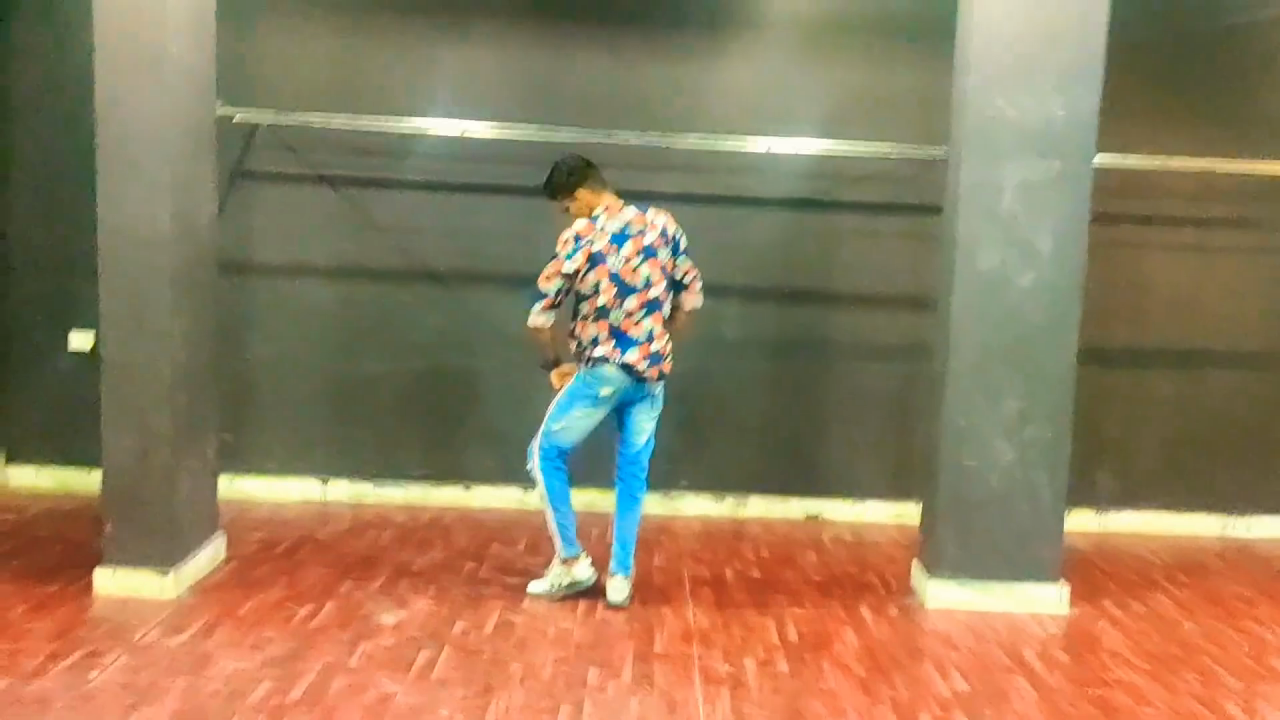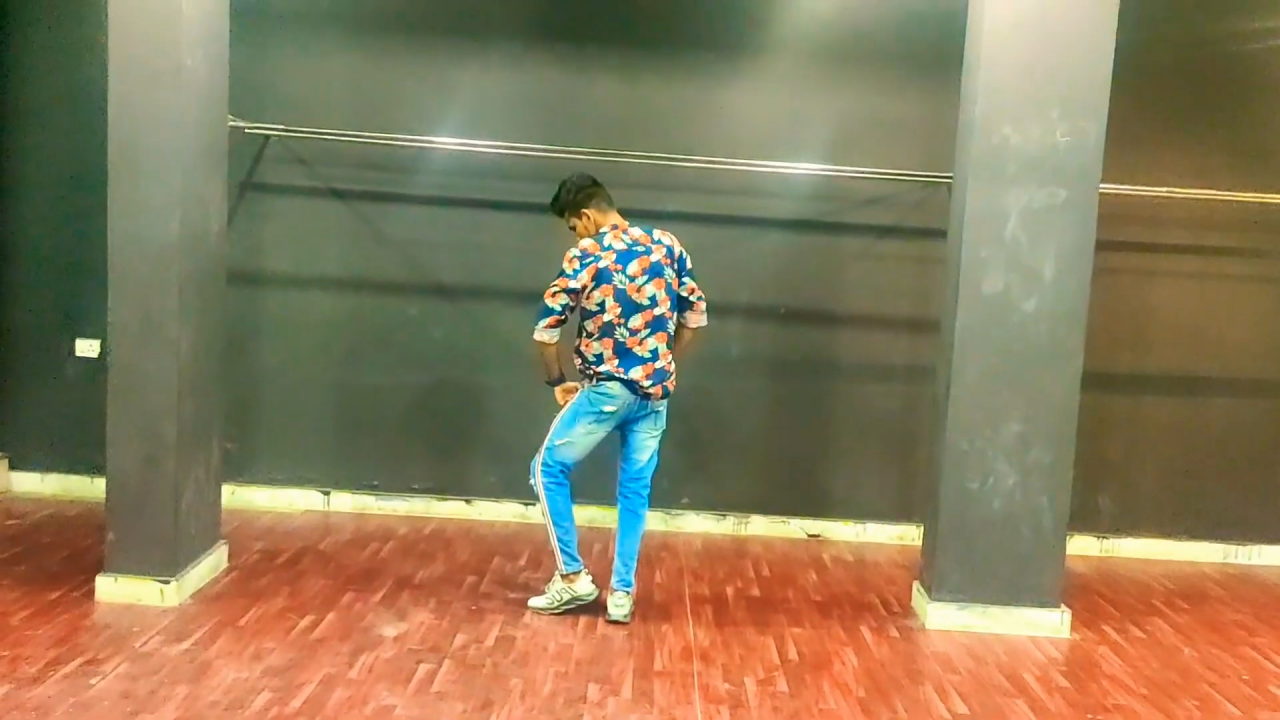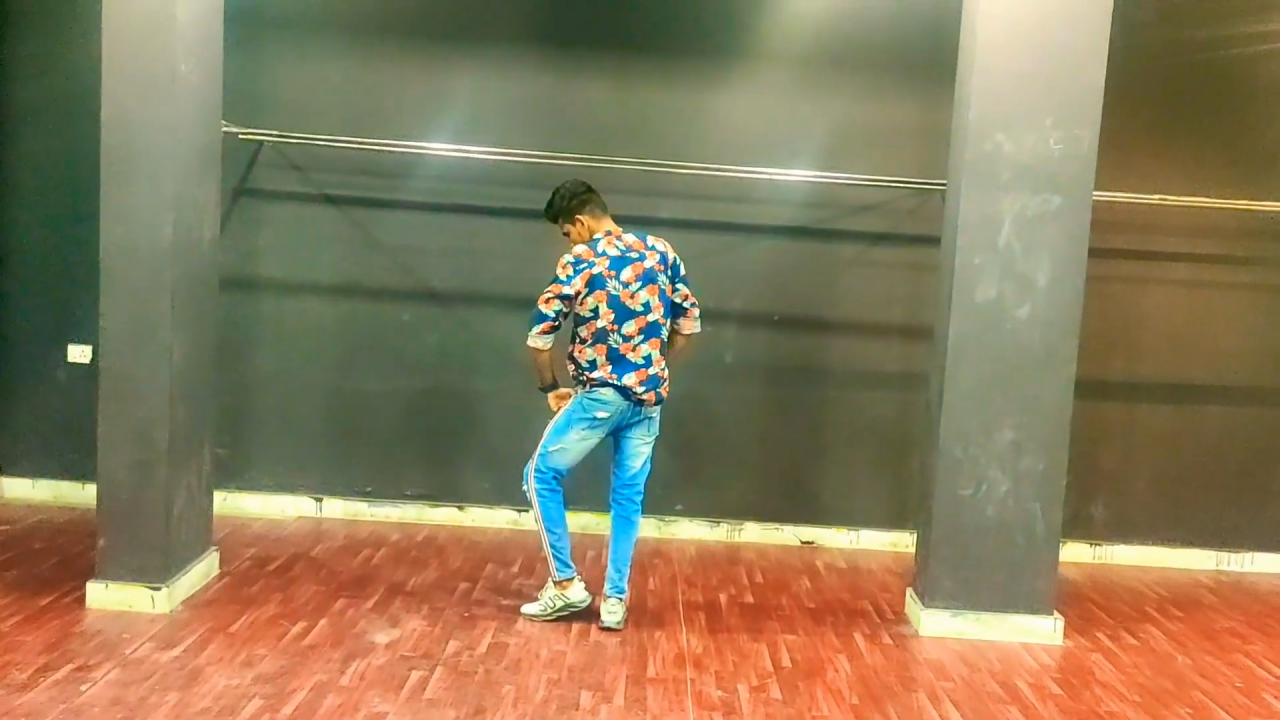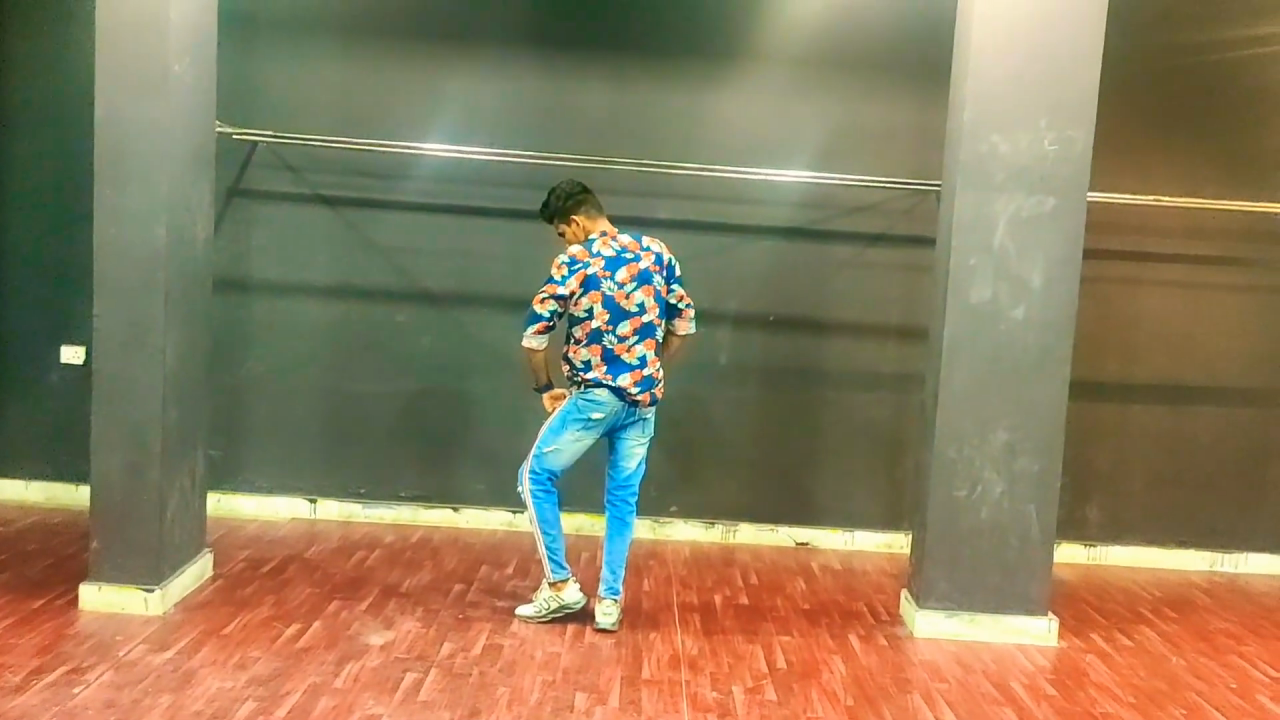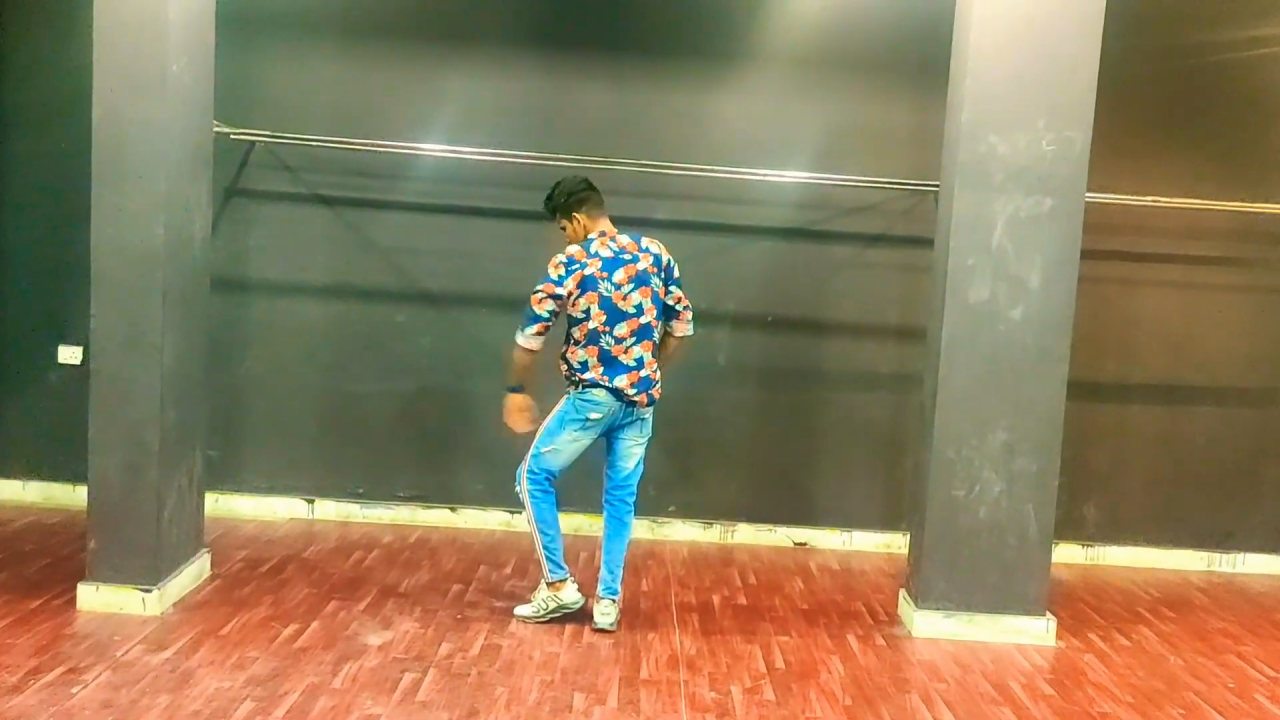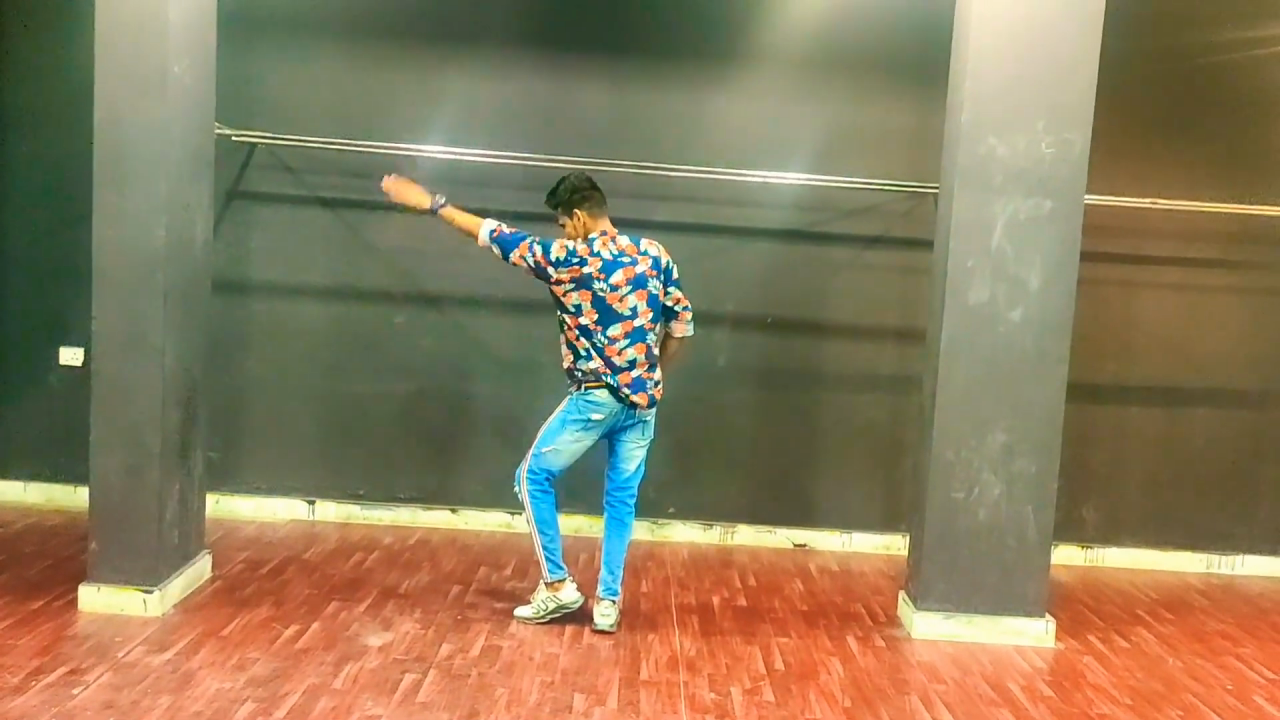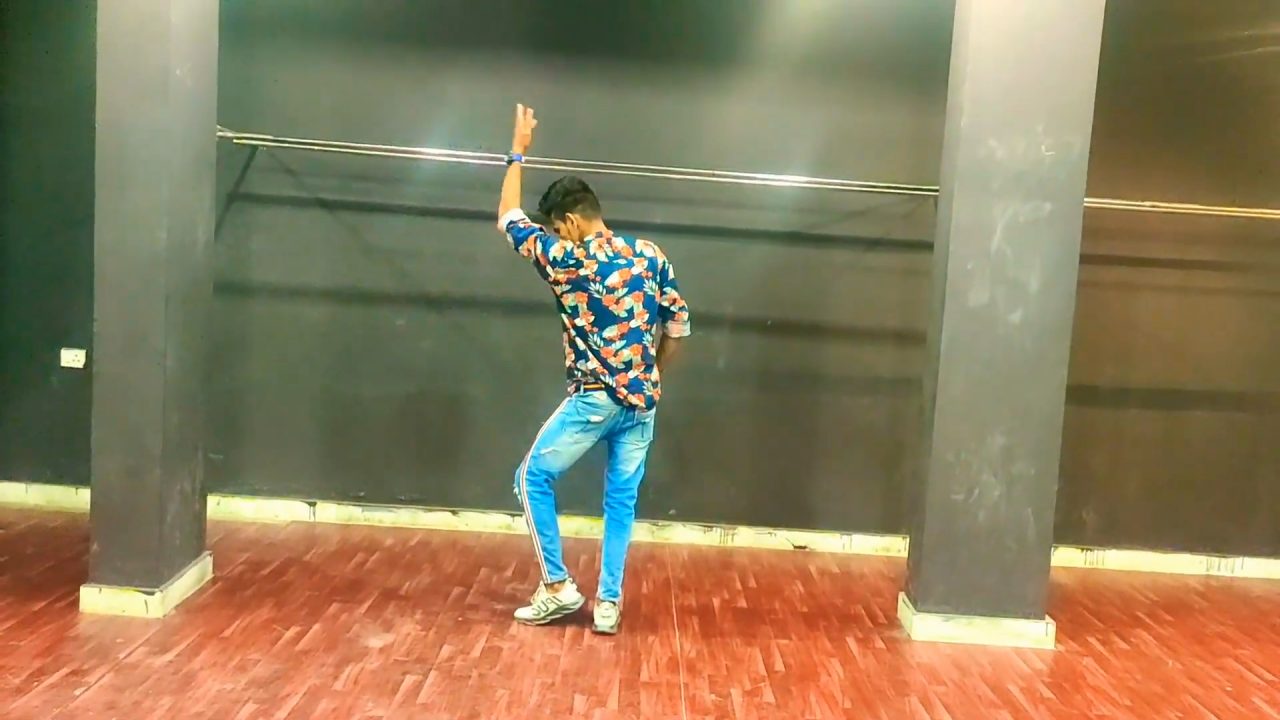
dt=0.4s
person 1, frame 1
left shoulder: (580, 236)
right shoulder: (662, 225)
left elbow: (541, 313)
right elbow: (691, 296)
left wrist: (554, 365)
left hip: (603, 371)
right hip: (652, 373)
left knee: (546, 454)
right knee: (633, 474)
left ankle: (573, 562)
right ankle: (621, 577)
person 1, frame 2
left shoulder: (584, 255)
right shoulder: (667, 245)
left elbow: (546, 329)
right elbow: (695, 316)
left wrist: (557, 381)
left hip: (607, 389)
right hip: (656, 392)
left knee: (548, 470)
right knee: (635, 490)
left ankle: (573, 577)
right ankle: (622, 593)
person 1, frame 3
left shoulder: (578, 262)
right shoulder: (661, 251)
left elbow: (540, 335)
right elbow: (689, 322)
left wrist: (550, 388)
left hip: (600, 395)
right hip: (650, 397)
left knee: (541, 475)
right knee: (628, 497)
left ankle: (566, 584)
right ankle: (615, 599)
person 1, frame 4
left shoulder: (573, 261)
right shoulder: (656, 252)
left elbow: (535, 334)
right elbow: (683, 323)
left wrist: (545, 388)
left hip: (594, 395)
right hip: (644, 398)
left knee: (536, 477)
right knee: (623, 497)
left ankle: (561, 585)
right ankle: (610, 600)
person 1, frame 5
left shoulder: (569, 263)
right shoulder: (655, 253)
left elbow: (532, 334)
right elbow: (682, 324)
left wrist: (517, 390)
left hip: (592, 396)
right hip: (641, 399)
left knee: (535, 477)
right knee: (621, 498)
left ankle: (558, 586)
right ankle: (608, 600)
person 1, frame 6
left shoulder: (565, 258)
right shoulder: (654, 253)
left elbow: (498, 236)
right elbow: (682, 324)
left wrist: (432, 204)
left hip: (595, 398)
right hip: (643, 400)
left knee: (534, 477)
right knee: (622, 499)
left ankle: (558, 586)
right ankle: (609, 602)
person 1, frame 7
left shoulder: (565, 259)
right shoulder: (649, 255)
left elbow: (509, 218)
right elbow: (677, 325)
left wrist: (517, 153)
left hip: (594, 400)
right hip: (642, 401)
left knee: (533, 478)
right knee: (621, 500)
left ankle: (558, 588)
right ankle: (609, 604)
